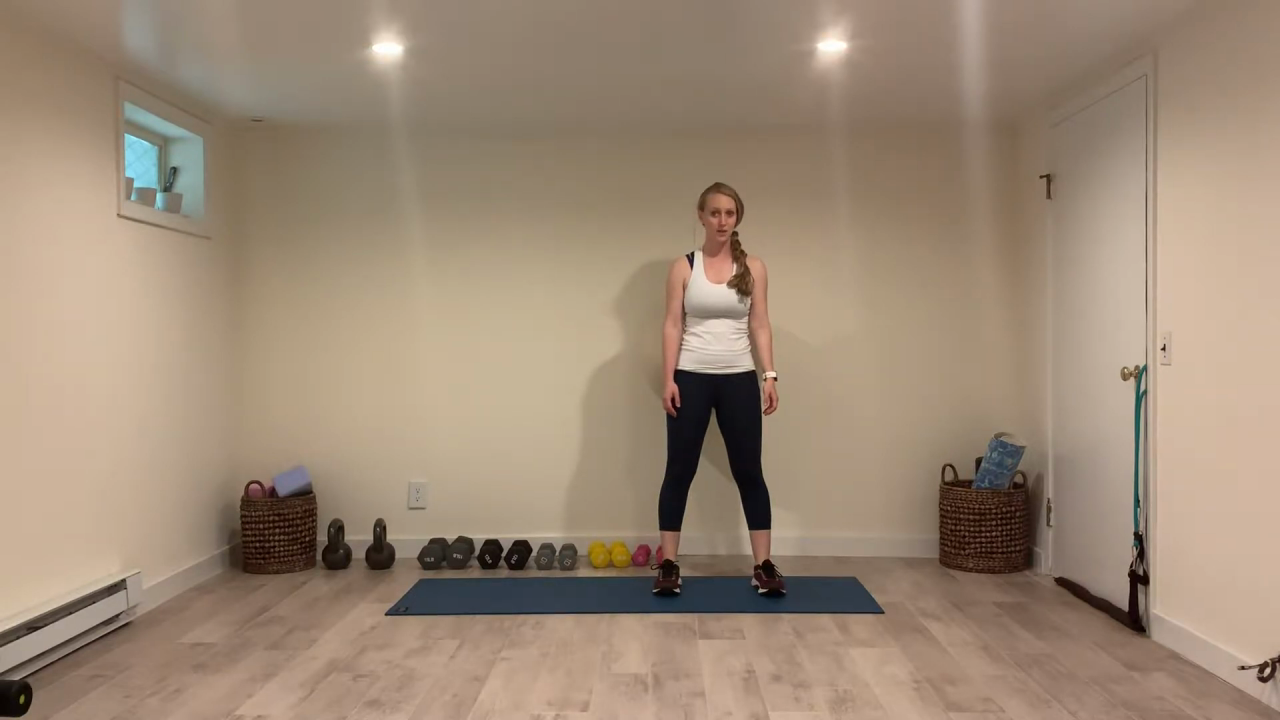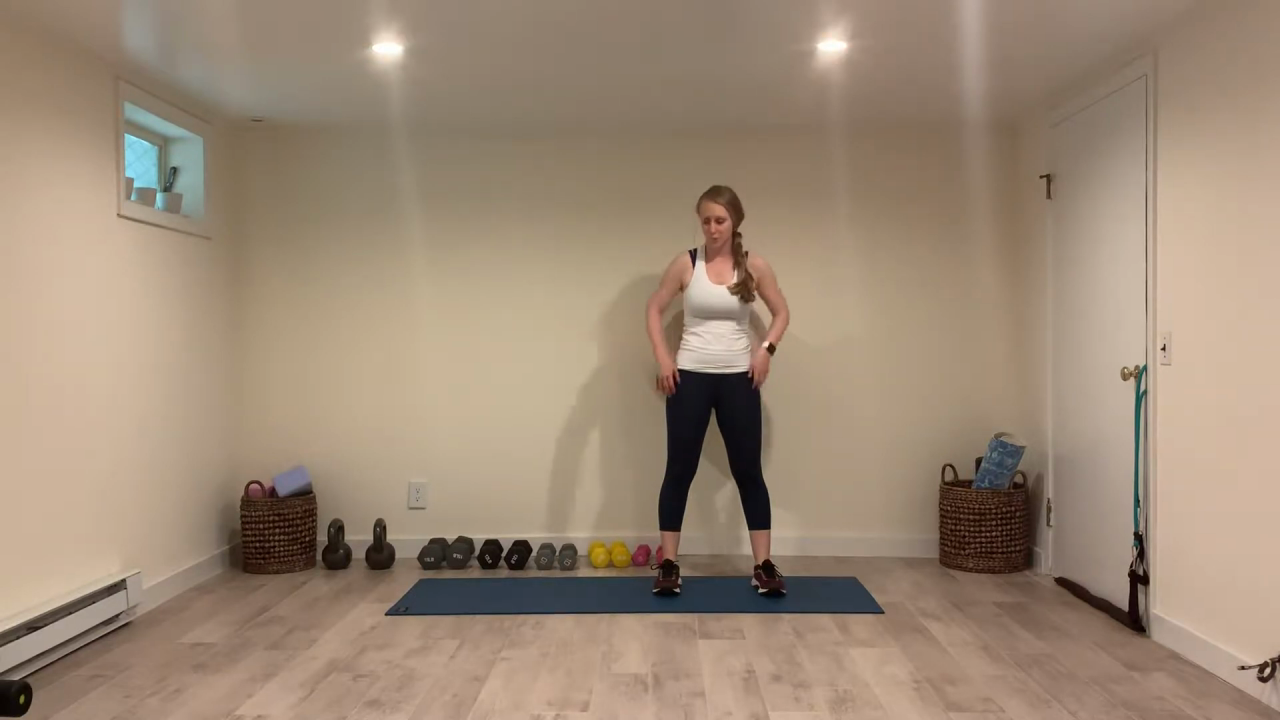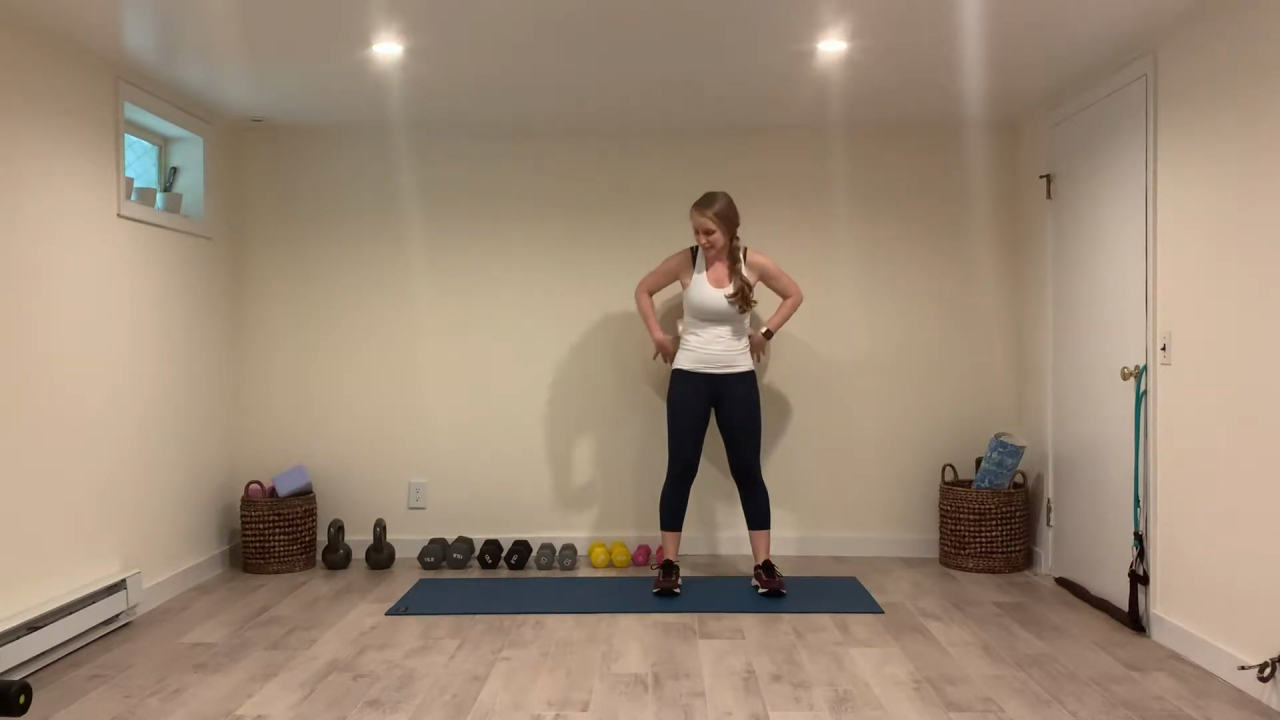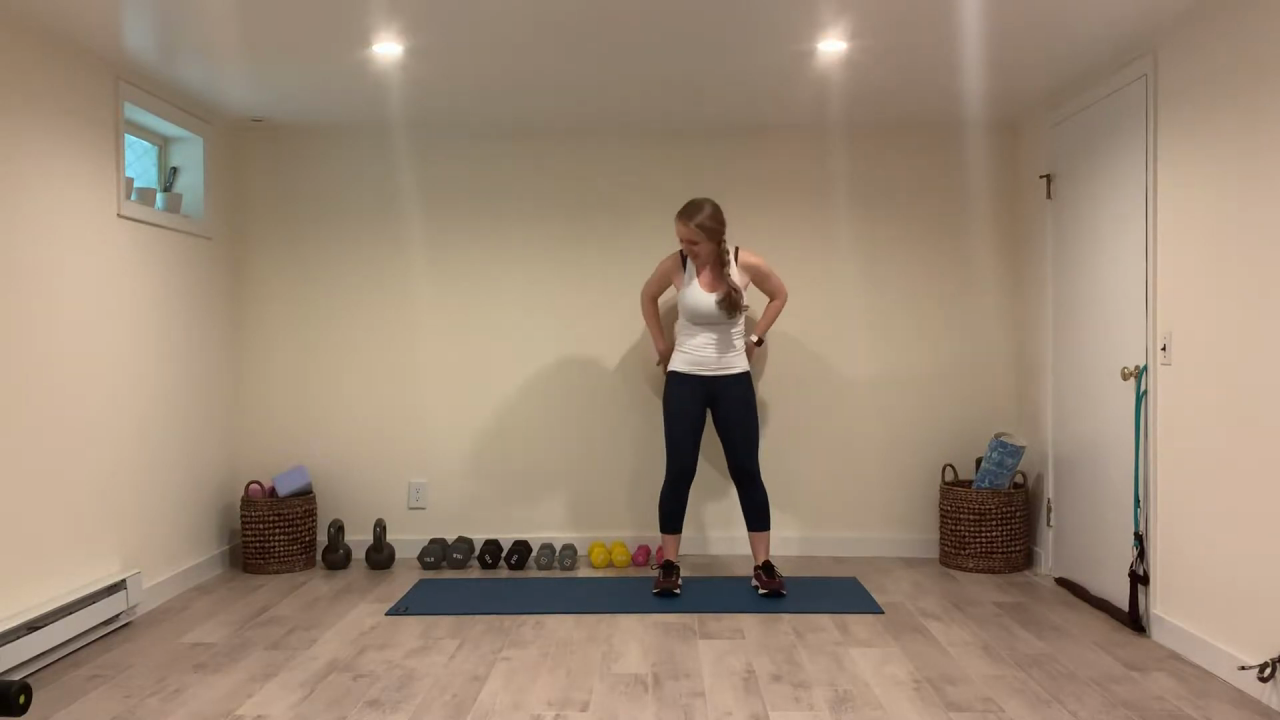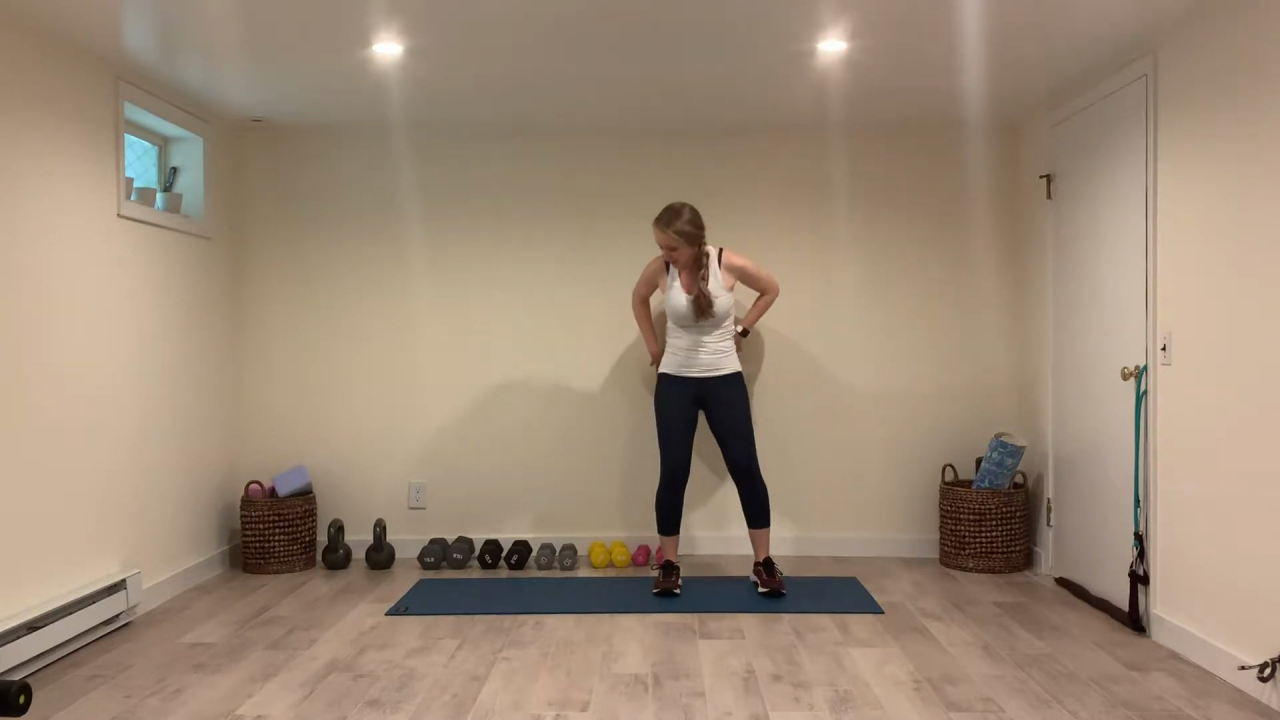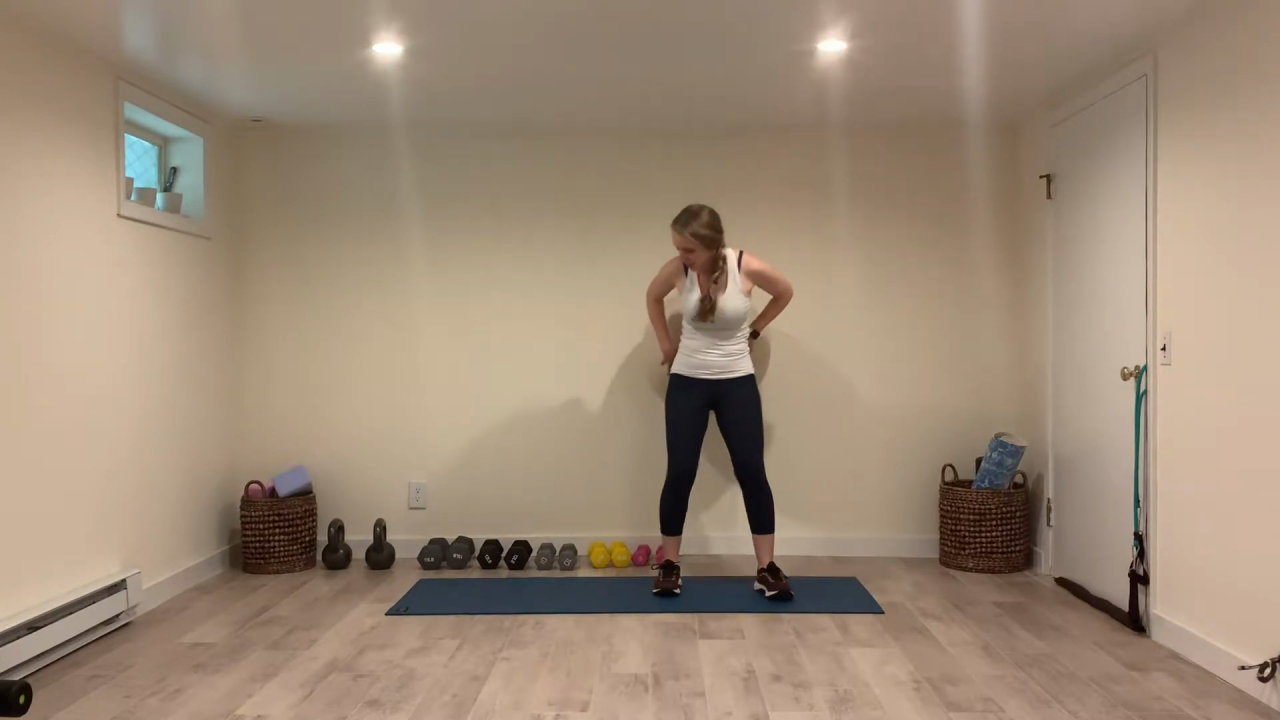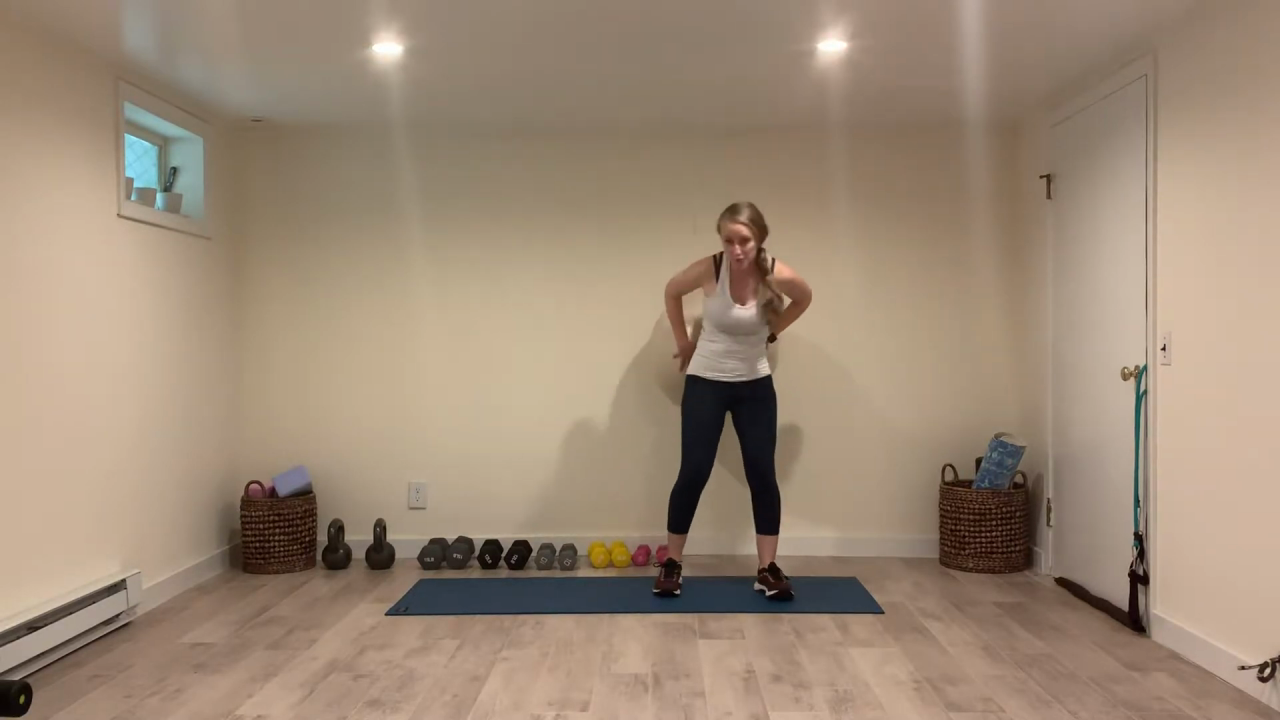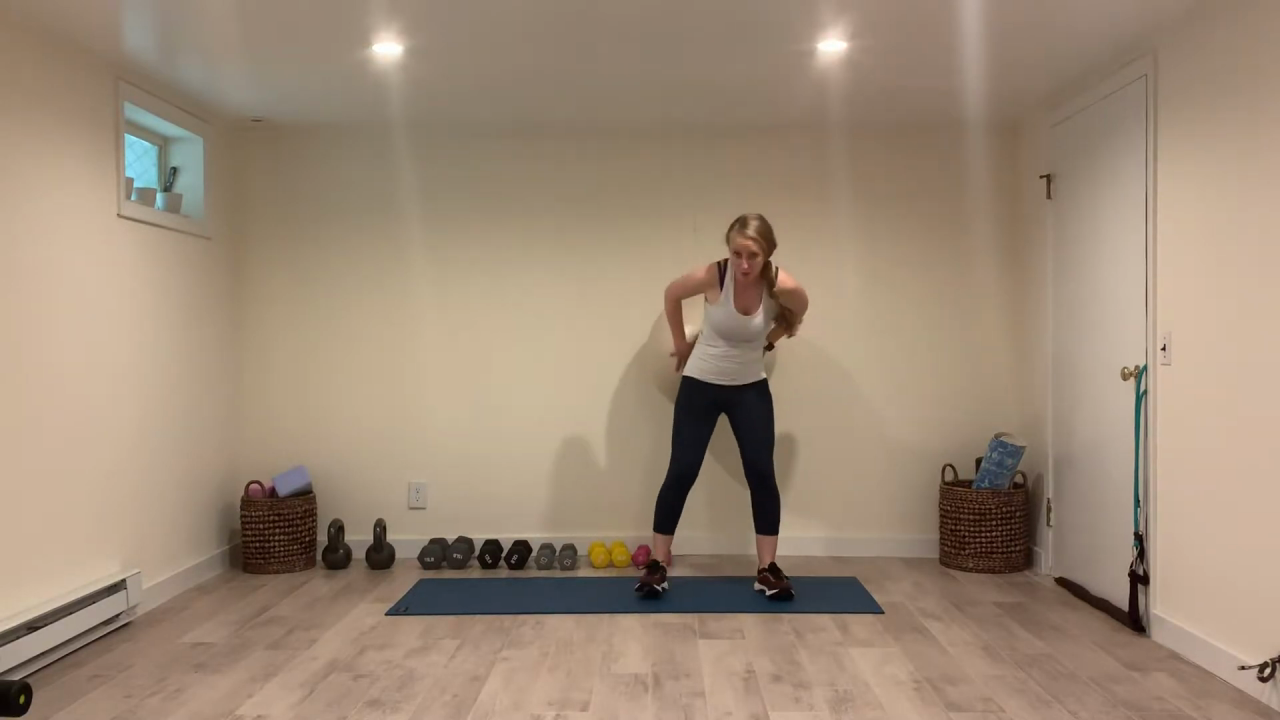
dt=0.3s
person 1, frame 1
left shoulder: (753, 267)
right shoulder: (684, 267)
left elbow: (760, 325)
right elbow: (672, 326)
left wrist: (769, 376)
right wrist: (669, 380)
left hip: (739, 379)
right hip: (692, 378)
left knee: (749, 472)
right knee: (679, 471)
left ankle: (763, 566)
right ankle: (668, 565)
person 1, frame 2
left shoulder: (754, 266)
right shoulder: (685, 265)
left elbow: (781, 313)
right elbow: (654, 310)
left wrist: (766, 349)
right wrist: (662, 356)
left hip: (738, 379)
right hip: (691, 377)
left knee: (748, 472)
right knee: (680, 470)
left ankle: (764, 566)
right ankle: (668, 565)
person 1, frame 3
left shoulder: (754, 263)
right shoulder: (684, 262)
left elbow: (794, 295)
right elbow: (643, 290)
left wrist: (765, 333)
right wrist: (658, 336)
left hip: (738, 378)
right hip: (689, 377)
left knee: (747, 471)
right knee: (681, 470)
left ankle: (763, 565)
right ankle: (668, 564)
person 1, frame 4
left shoulder: (747, 264)
right shoulder: (674, 266)
left elbow: (779, 295)
right elbow: (648, 298)
left wrist: (755, 338)
right wrist: (661, 344)
left hip: (734, 380)
right hip: (685, 379)
left knee: (747, 471)
right knee: (679, 472)
left ankle: (763, 566)
right ankle: (669, 565)
person 1, frame 5
left shoulder: (730, 264)
right shoulder: (658, 269)
left elbow: (770, 289)
right elbow: (638, 300)
left wrist: (740, 331)
right wrist: (653, 346)
left hip: (725, 379)
right hip: (675, 382)
left knee: (746, 469)
right knee: (673, 473)
left ankle: (763, 564)
right ankle: (669, 565)
person 1, frame 6
left shoulder: (750, 268)
right shoulder: (677, 270)
left elbow: (784, 294)
right elbow: (653, 297)
left wrist: (751, 332)
right wrist: (666, 344)
left hip: (737, 382)
right hip: (687, 382)
left knee: (752, 473)
right knee: (680, 473)
left ankle: (767, 568)
right ankle: (669, 564)
person 1, frame 7
left shoulder: (780, 275)
right shoulder: (707, 269)
left elbow: (804, 300)
right elbow: (672, 292)
left wrist: (768, 334)
right wrist: (683, 342)
left hip: (755, 385)
right hip: (705, 382)
left knee: (762, 473)
right knee: (693, 473)
left ankle: (767, 569)
right ankle: (672, 563)
person 1, frame 8
left shoulder: (784, 286)
right shoulder: (710, 276)
left elbow: (799, 310)
right elbow: (671, 295)
left wrist: (767, 342)
right wrist: (681, 343)
left hip: (751, 388)
right hip: (701, 385)
left knee: (762, 474)
right knee: (681, 472)
left ankle: (767, 569)
right ankle: (657, 564)
